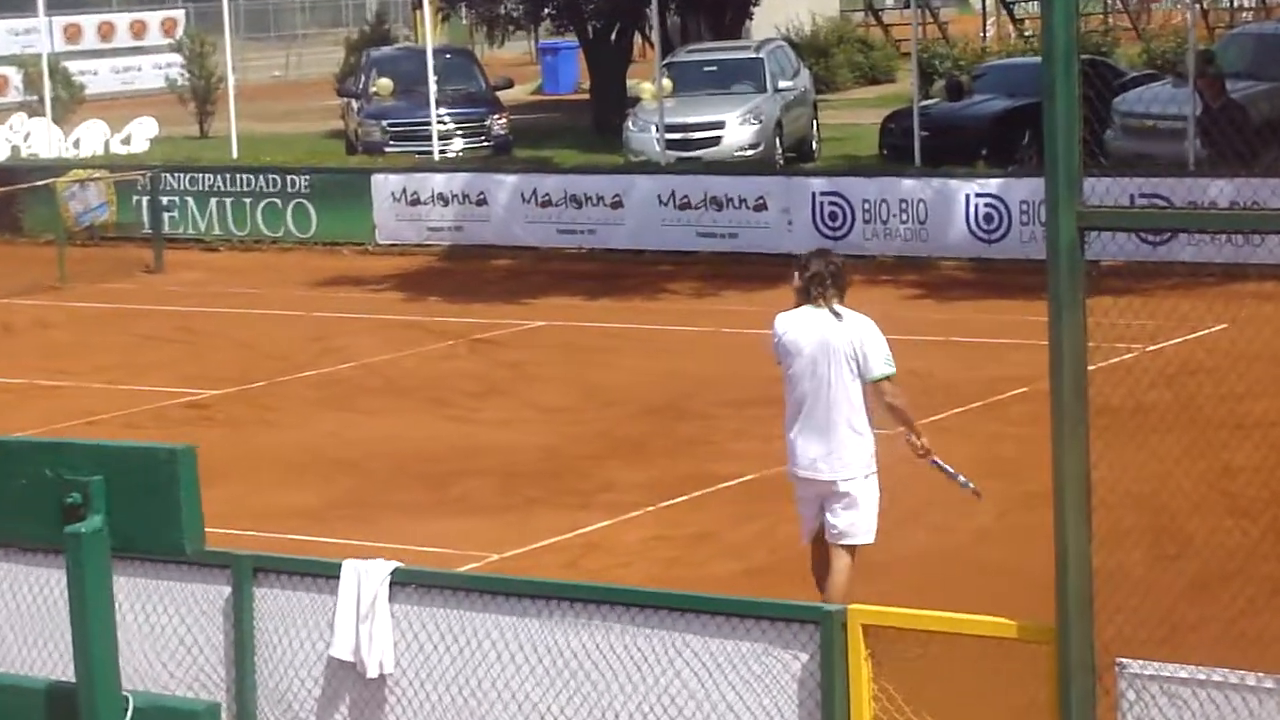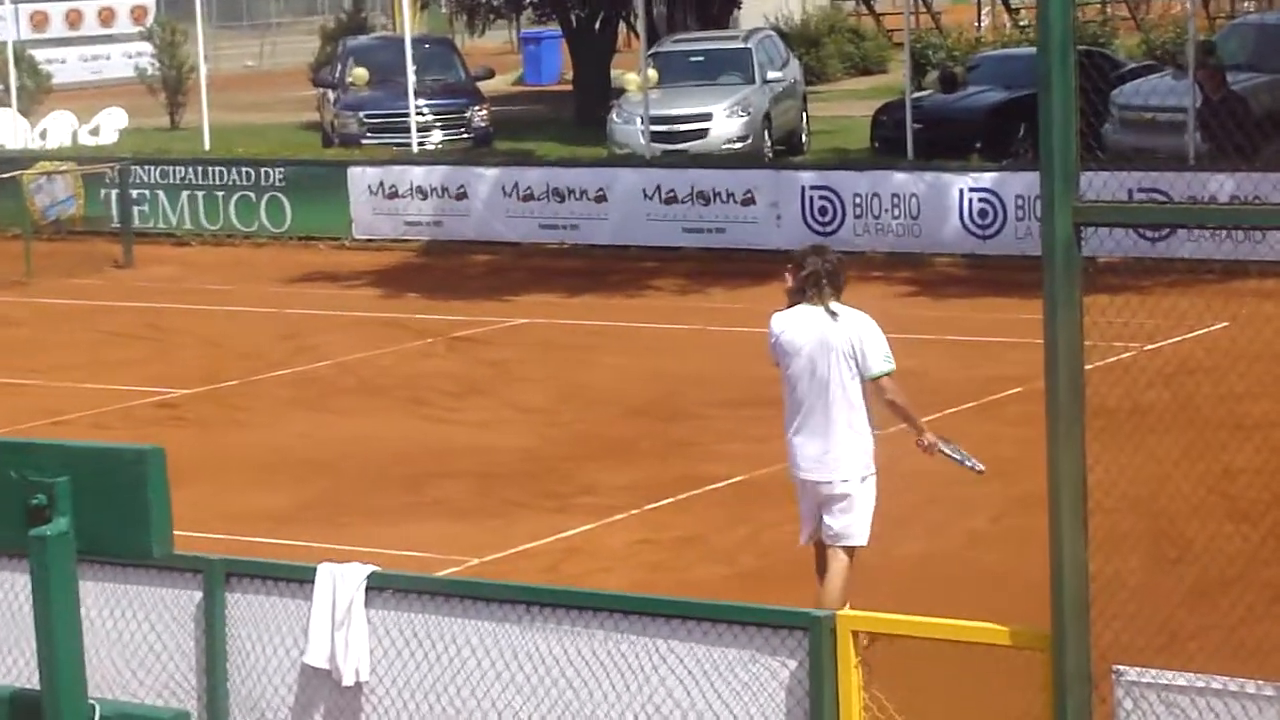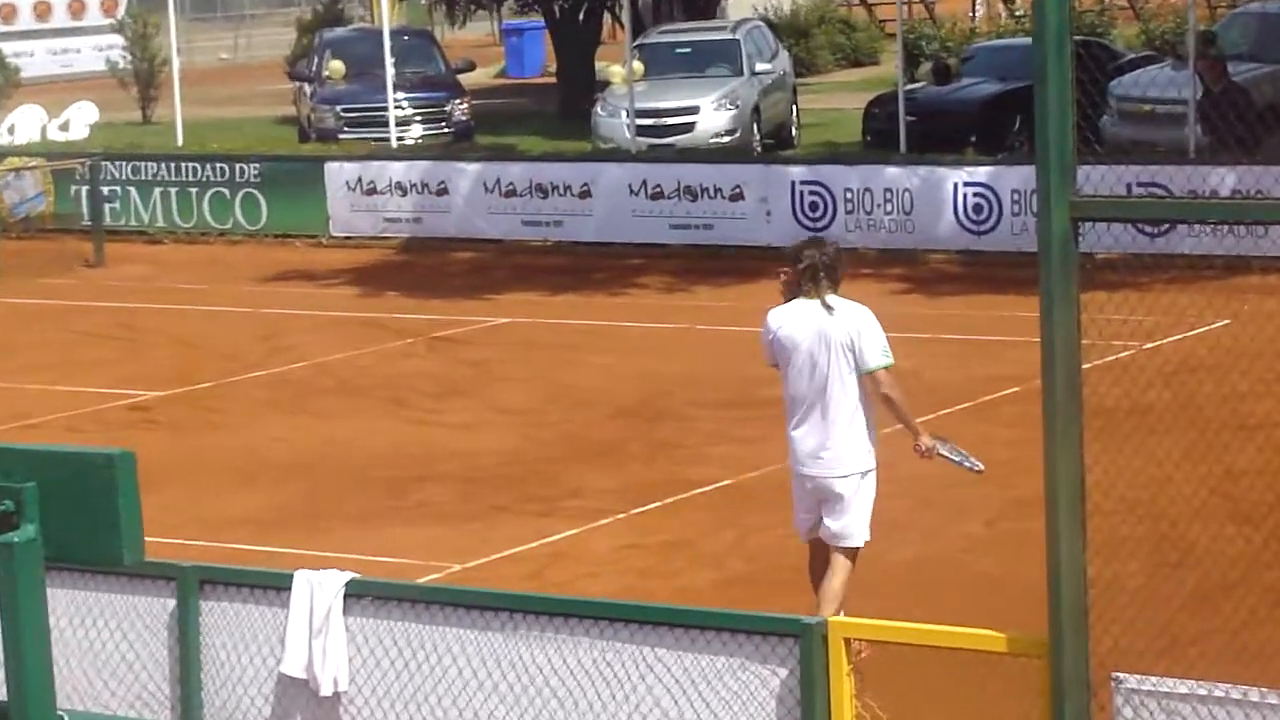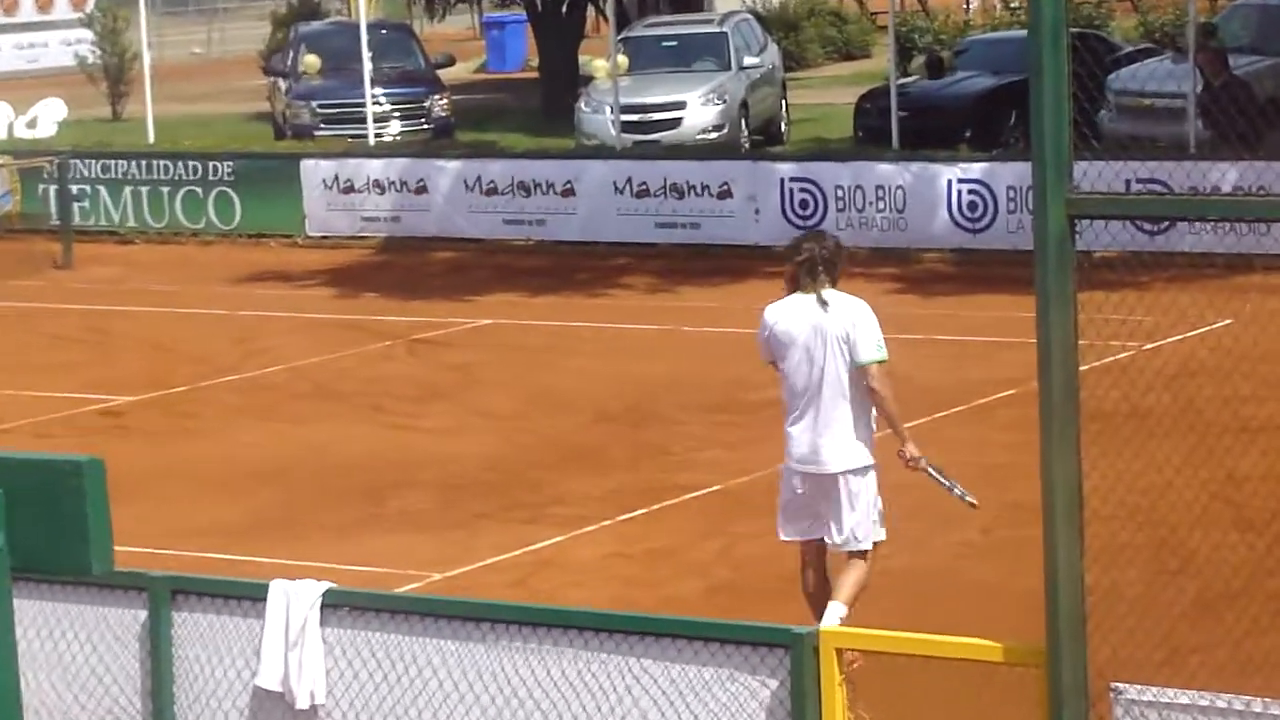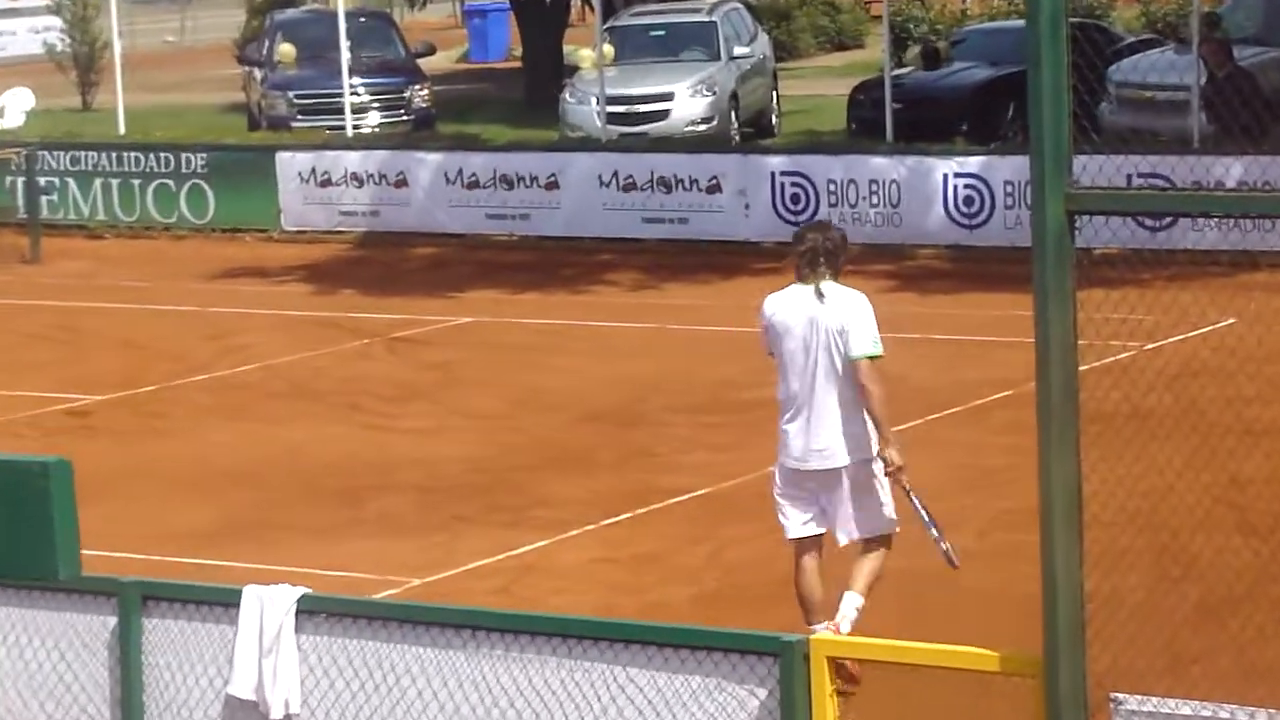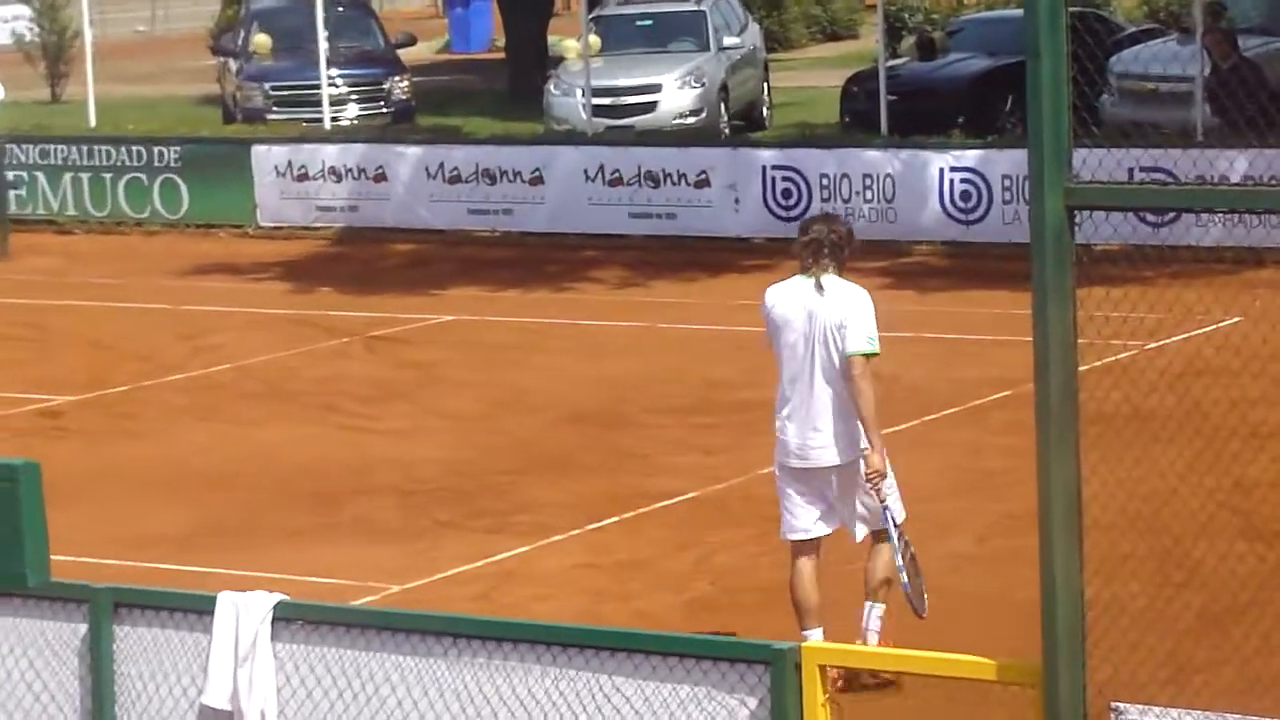
dt=0.1s
person 1, frame 1
left shoulder: (784, 325)
right shoulder: (861, 328)
right elbow: (889, 395)
left wrist: (800, 300)
right wrist: (916, 434)
left hip: (803, 457)
right hip: (850, 459)
left knee: (819, 541)
right knee: (843, 548)
person 1, frame 2
left shoulder: (780, 324)
right shoulder: (860, 326)
right elbow: (888, 392)
left wrist: (791, 303)
right wrist: (920, 430)
left hip: (805, 458)
right hip: (849, 460)
left knee: (823, 545)
right knee: (840, 553)
person 1, frame 3
left shoulder: (777, 320)
right shoulder: (858, 317)
right elbow: (884, 388)
right wrist: (917, 433)
left hip: (804, 454)
right hip: (850, 456)
left knee: (819, 547)
right knee: (842, 554)
person 1, frame 4
left shoulder: (774, 315)
right shoulder: (855, 311)
right elbow: (877, 384)
right wrist: (904, 439)
left hip: (800, 454)
right hip: (849, 454)
left knee: (812, 550)
right knee: (859, 555)
right ankle: (831, 629)
person 1, frame 5
left shoulder: (774, 305)
right shoulder: (852, 303)
right elbow: (866, 379)
right wrist: (888, 441)
left hip: (796, 449)
right hip: (848, 449)
left knee: (807, 550)
right knee: (877, 540)
right ankle: (841, 626)
person 1, frame 6
left shoulder: (775, 298)
right shoulder: (853, 299)
right elbow: (859, 376)
right wrist: (874, 446)
left hip: (795, 447)
right hip: (847, 446)
left knee: (804, 552)
right knee: (883, 537)
right ankle: (869, 643)
